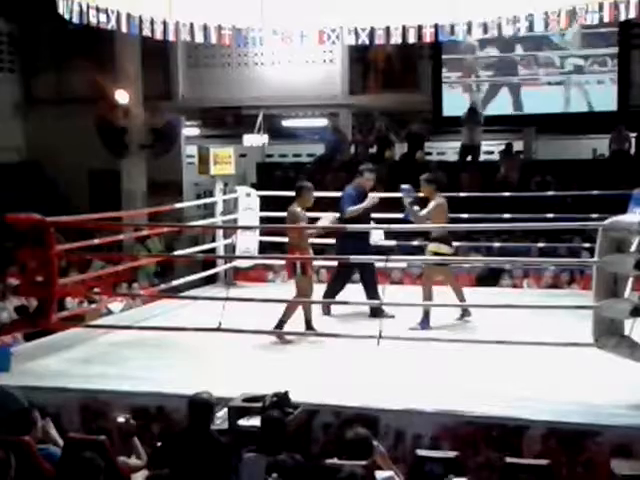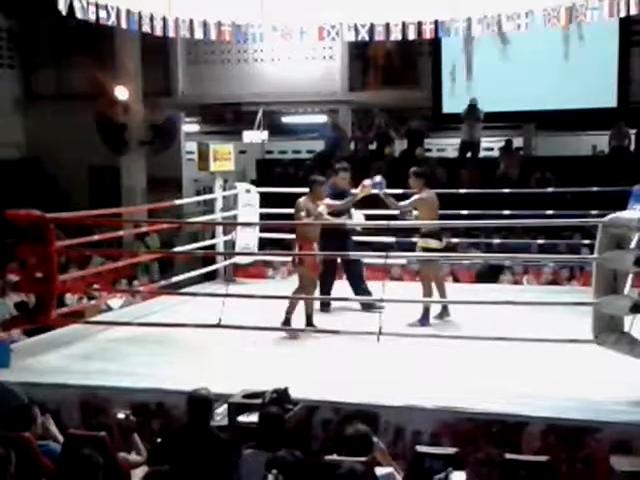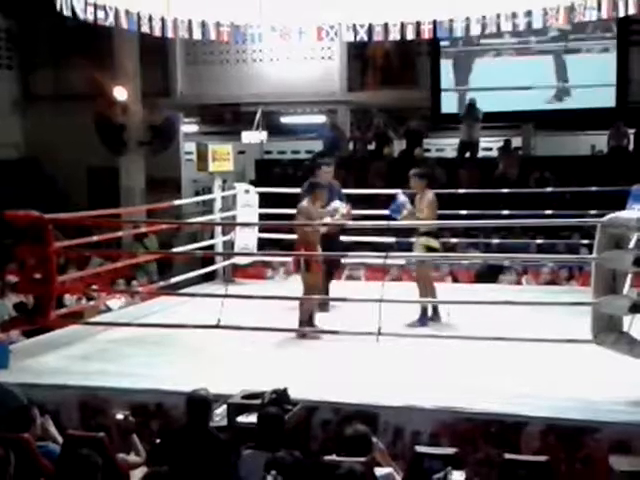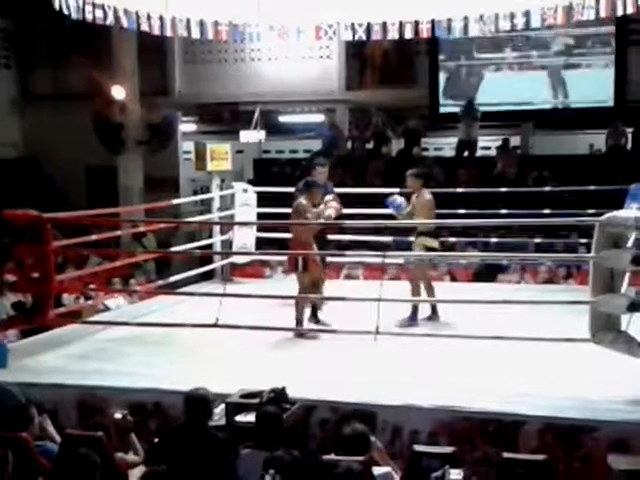
dt=0.3s
person 1, frame 1
left shoulder: (436, 203)
right shoulder: (438, 201)
left elbow: (420, 219)
left wrist: (409, 203)
right wrist: (413, 212)
left hip: (438, 244)
right hip: (442, 242)
left knee: (426, 282)
right knee: (451, 279)
left ankle: (425, 321)
right ankle: (465, 310)
person 1, frame 2
left shoulder: (421, 197)
right shoulder: (430, 195)
left elbow: (398, 207)
left wrist: (383, 193)
right wrist: (412, 215)
left hip: (428, 239)
right hip: (434, 237)
left knee: (425, 278)
right knee: (436, 276)
left ankle: (425, 317)
right ankle: (444, 309)
person 1, frame 3
left shoulder: (429, 197)
right shoulder: (418, 197)
left elbow: (426, 219)
left wrist: (408, 210)
right wrist: (403, 215)
left hip: (427, 238)
right hip: (422, 238)
left knee: (421, 278)
right knee: (426, 278)
left ankle: (423, 317)
right ankle: (435, 313)
person 1, frame 4
left shoulder: (426, 198)
right shoulder: (415, 197)
left elbow: (424, 221)
right elbow: (411, 216)
left wrist: (405, 211)
right wrist: (398, 210)
left hip: (426, 239)
right hip: (422, 238)
left knee: (414, 277)
right knee: (425, 278)
left ankle: (413, 316)
right ankle: (434, 312)
person 2, frame 1
left shoulder: (299, 210)
right shoulder: (297, 212)
right elbow: (304, 234)
left hip: (302, 254)
right hip: (298, 255)
left knee: (307, 292)
right knee: (302, 295)
left ankle: (309, 326)
right ankle: (278, 328)
person 2, frame 2
left shoulder: (321, 202)
right shoulder: (302, 203)
left elbow: (342, 205)
right elbow: (303, 224)
left wrist: (359, 194)
right wrist: (319, 214)
left hip: (313, 247)
right hip: (302, 247)
left knee: (311, 286)
right knee: (304, 286)
left ankle: (309, 322)
right ankle: (286, 321)
person 2, frame 3
left shoulder: (317, 207)
right shoulder: (304, 207)
left elbow: (322, 225)
right elbow: (302, 230)
right wrist: (320, 227)
left hip: (314, 249)
right hip: (306, 250)
left knee: (317, 288)
right knee: (310, 290)
left ankle: (310, 322)
right ankle: (302, 327)
person 2, frame 4
left shoulder: (307, 205)
right shoulder: (301, 205)
left elbow: (313, 223)
right elbow: (313, 226)
left wrist: (324, 209)
right wrist: (328, 214)
left hip: (309, 247)
right hip: (301, 250)
left knee: (319, 281)
right knee: (305, 289)
left ankle: (314, 316)
right ankle: (299, 328)
person 3, frame 1
left shoulder: (365, 192)
right shoulder: (350, 192)
right elbow: (347, 213)
right wrist: (367, 204)
left hip: (362, 239)
right hip: (348, 240)
left knee: (369, 273)
right knee: (344, 272)
left ankle: (376, 308)
right ankle: (327, 300)
person 3, frame 2
left shoulder: (346, 191)
right shoulder: (327, 191)
right wrist: (338, 220)
left hip: (344, 235)
right hip: (328, 236)
left knee: (354, 266)
right knee: (328, 269)
left ankle: (366, 299)
right ankle: (325, 302)
person 3, frame 3
left shoulder: (335, 185)
right shoulder: (309, 187)
left elbow: (343, 204)
left wrist: (341, 207)
left hip: (333, 231)
left knee: (334, 263)
right knee: (320, 266)
left ankle: (323, 293)
right ankle: (321, 299)
person 3, frame 4
left shoulder: (328, 186)
right shoulder: (303, 187)
left elbow: (337, 205)
left wrist: (333, 207)
left hip: (321, 231)
left knee: (320, 264)
